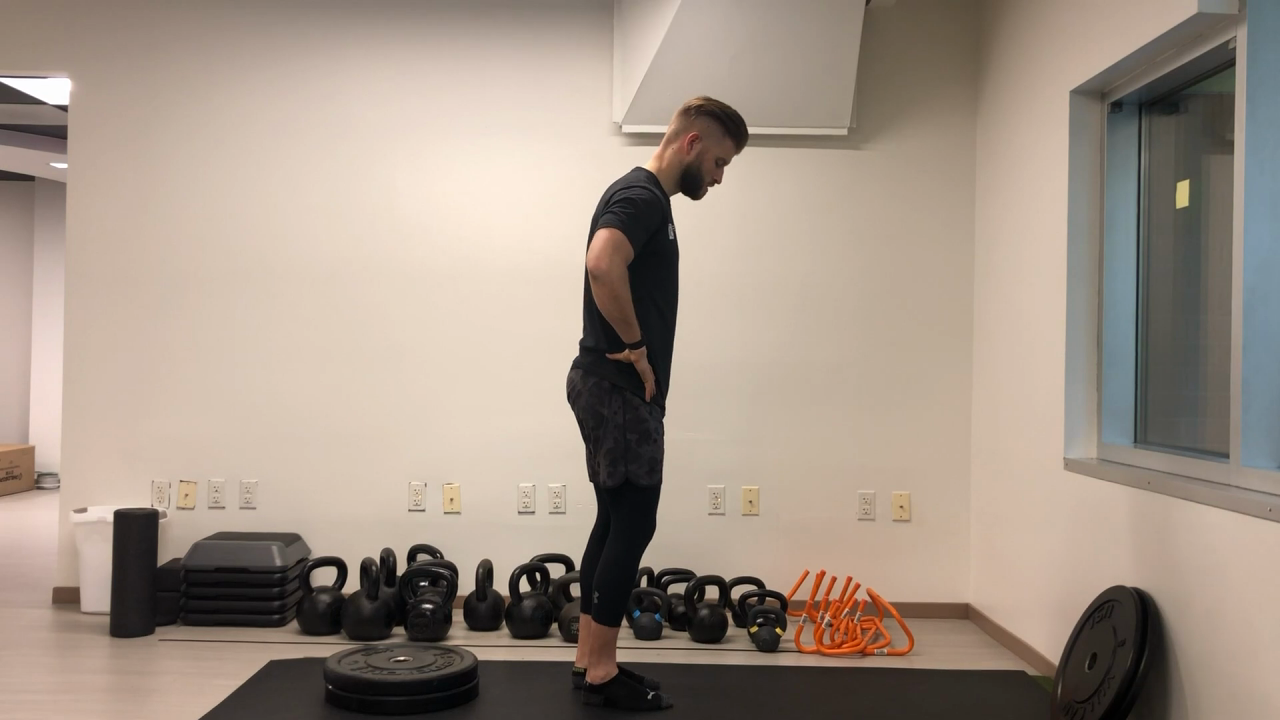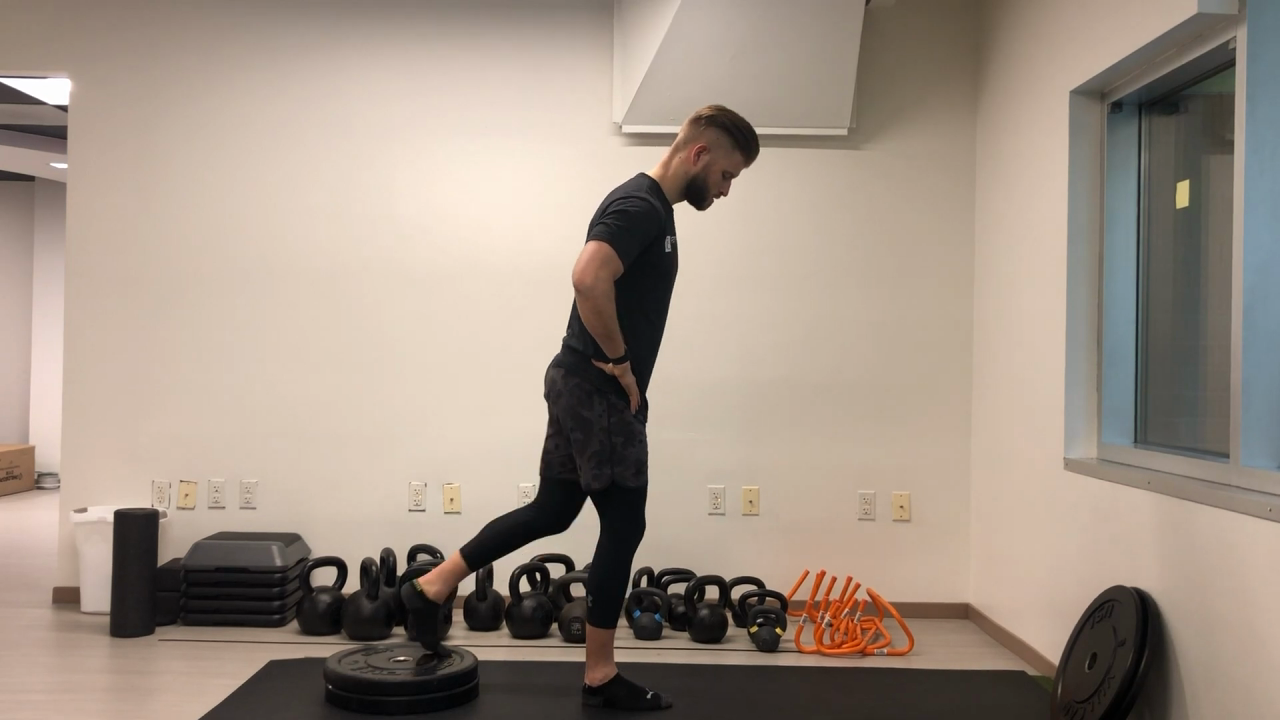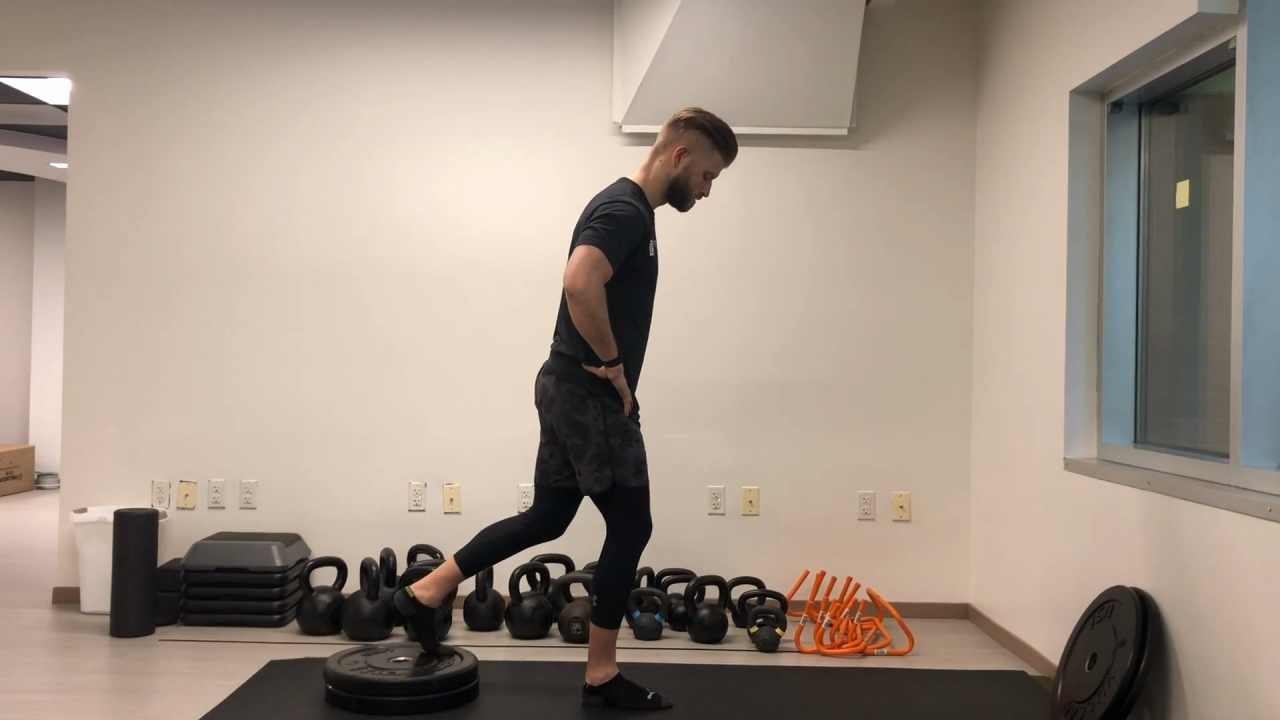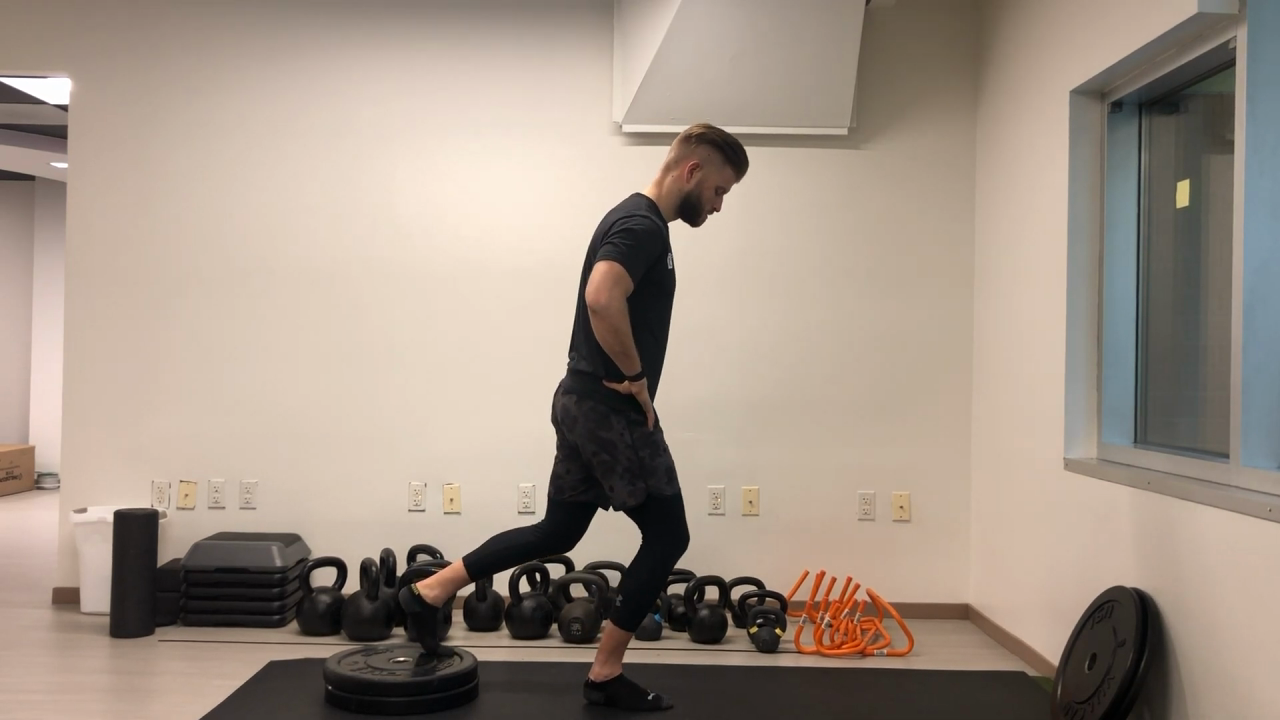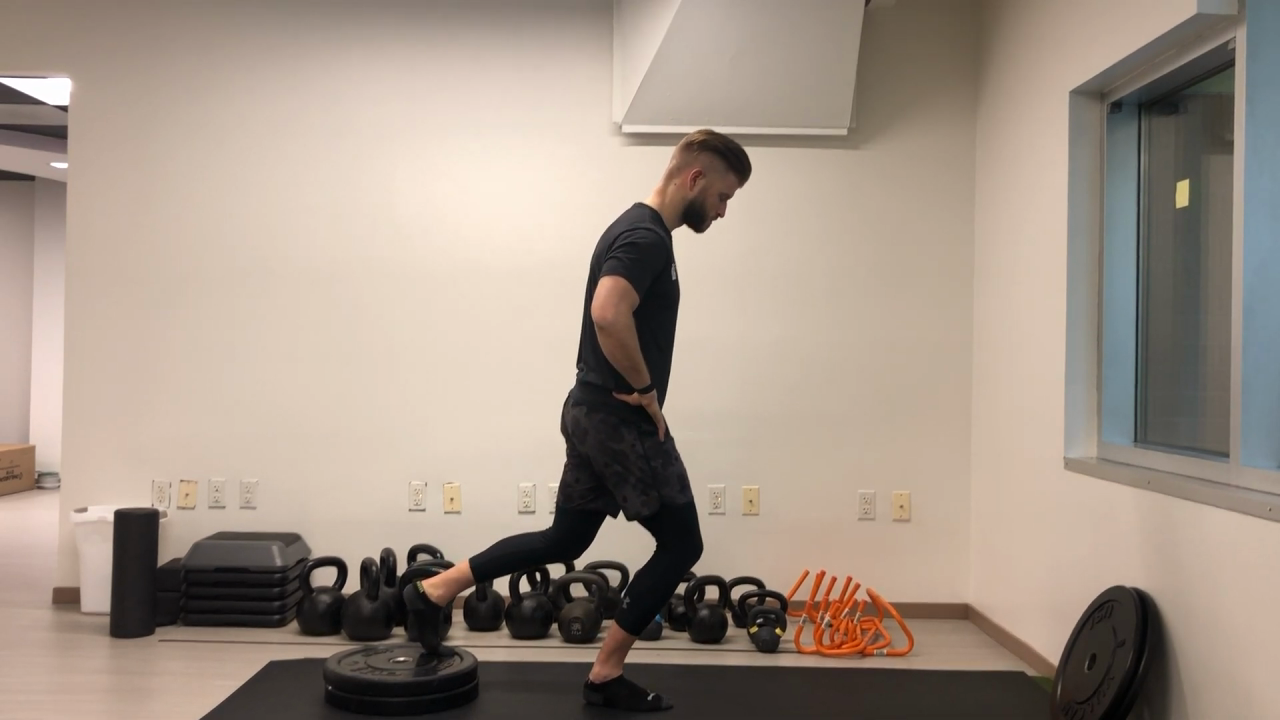
dt=1s
person 1, frame 1
left shoulder: (647, 198)
right shoulder: (639, 195)
right elbow: (602, 264)
right wrist: (635, 347)
left hip: (615, 385)
right hip: (618, 386)
left knee: (615, 522)
right knee: (633, 524)
left ankle: (589, 660)
right ankle: (602, 672)
person 1, frame 2
left shoulder: (652, 207)
right shoulder: (640, 206)
right elbow: (589, 278)
right wrist: (620, 363)
left hip: (583, 385)
right hip: (598, 389)
left knee: (553, 510)
right knee: (623, 526)
left ankle: (430, 587)
right ankle: (600, 675)
person 1, frame 3
left shoulder: (629, 209)
right shoulder: (624, 210)
right elbow: (580, 283)
right wrist: (612, 365)
left hip: (570, 388)
right hip: (589, 393)
left knee: (547, 516)
right knee: (630, 526)
left ankle: (425, 594)
right ankle: (601, 676)
person 1, frame 4
left shoulder: (637, 221)
right shoulder: (643, 224)
right elbow: (601, 298)
right wrist: (636, 377)
left hip: (586, 400)
right hip: (609, 408)
left knee: (558, 530)
right knee: (667, 535)
left ankle: (429, 591)
right ankle: (606, 675)
person 1, frame 5
left shoulder: (638, 229)
right shoulder: (646, 236)
right elbow: (608, 314)
right wrist: (645, 390)
left hip: (593, 410)
right hip: (620, 418)
left knee: (565, 538)
right knee: (681, 544)
left ankle: (433, 591)
right ankle: (606, 675)
